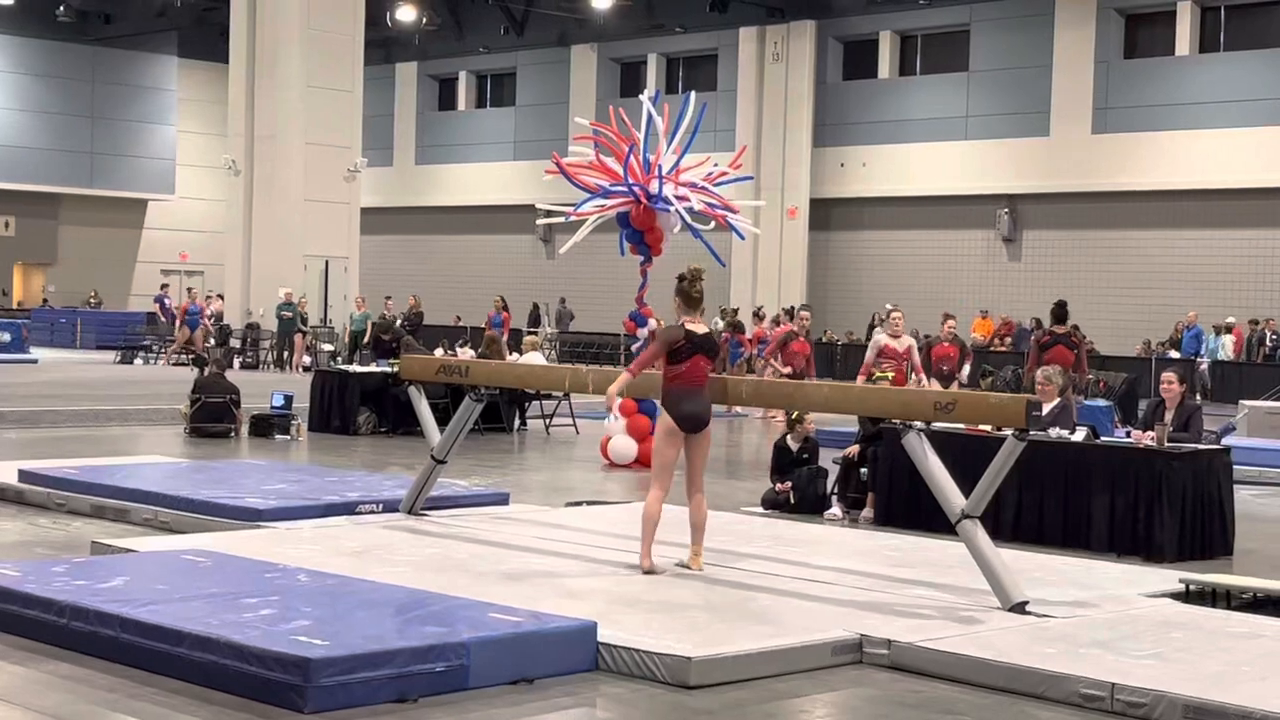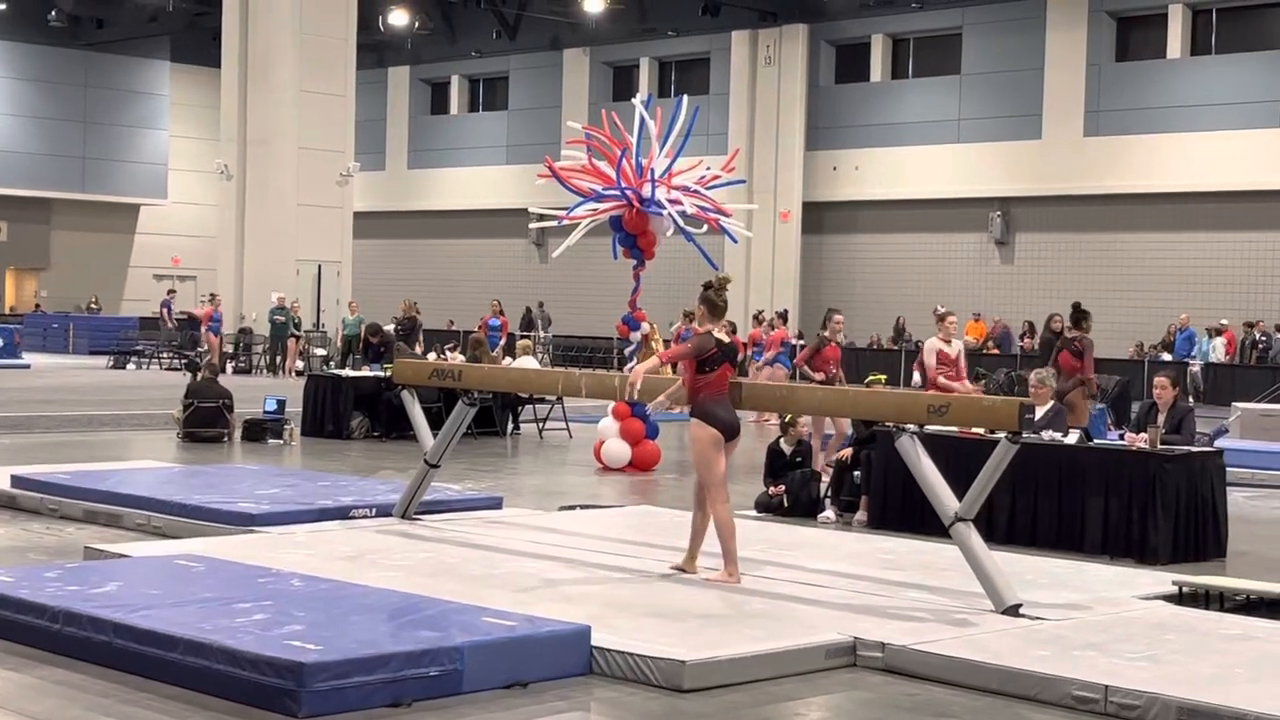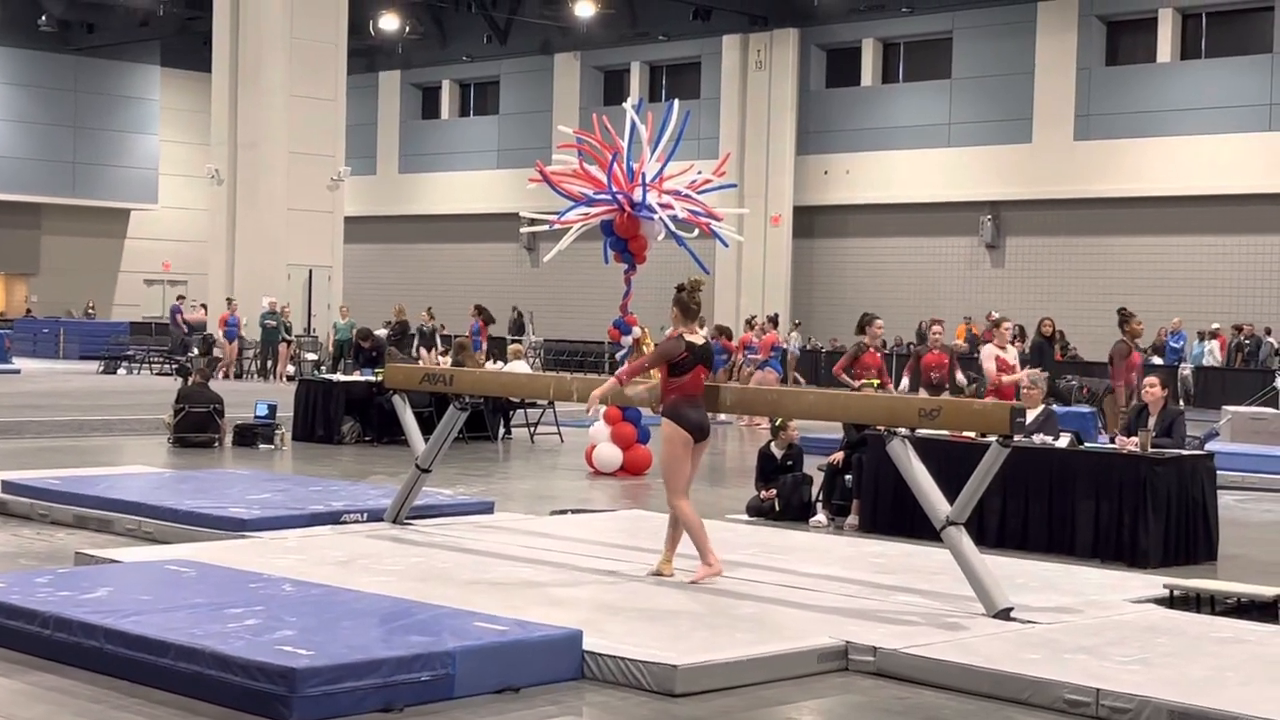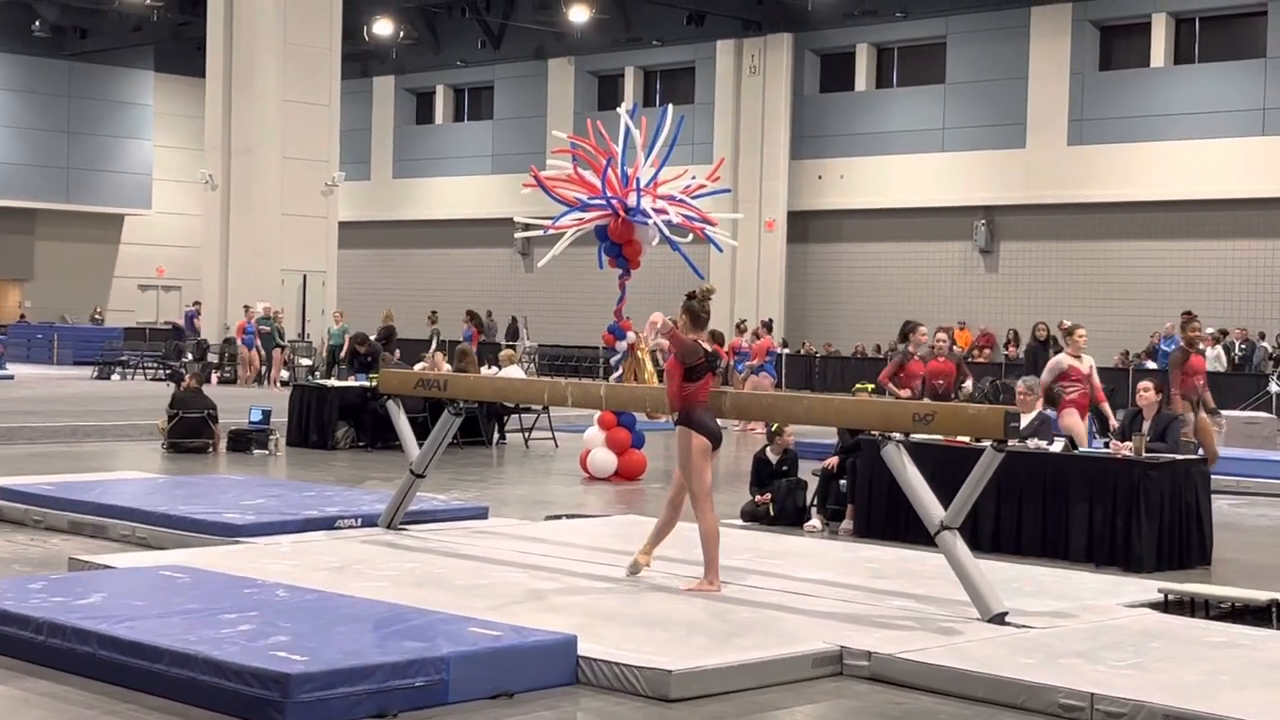
dt=0.7s
person 1, frame 1
left shoulder: (673, 332)
right shoulder: (712, 338)
left elbow: (643, 361)
left wrist: (615, 388)
left hip: (675, 408)
right hip: (702, 409)
left knee: (658, 487)
right knee: (696, 489)
left ankle: (646, 555)
right ankle: (696, 555)
person 1, frame 2
left shoulder: (704, 341)
right shoulder: (729, 345)
left elbow: (674, 354)
left wrist: (642, 367)
right wrist: (664, 398)
left hip: (708, 420)
right hip: (729, 418)
left knee: (717, 498)
right knee: (703, 491)
left ankle: (731, 570)
right ankle: (690, 558)
person 1, frame 3
left shoulder: (675, 344)
right shoulder: (706, 347)
left elbow: (637, 367)
left wrist: (600, 391)
right wrist: (647, 387)
left hip: (679, 420)
right hip: (700, 420)
left knee: (677, 498)
right knee: (680, 496)
left ankle: (710, 560)
right ankle: (666, 561)
person 1, frame 4
left shoulder: (689, 348)
right shoulder: (706, 351)
left elbow: (675, 335)
left wrist: (661, 322)
right wrist: (668, 345)
left hip: (693, 428)
right hip: (705, 426)
left knee: (702, 507)
right knee: (674, 498)
left ankle: (711, 578)
right ankle: (646, 551)
